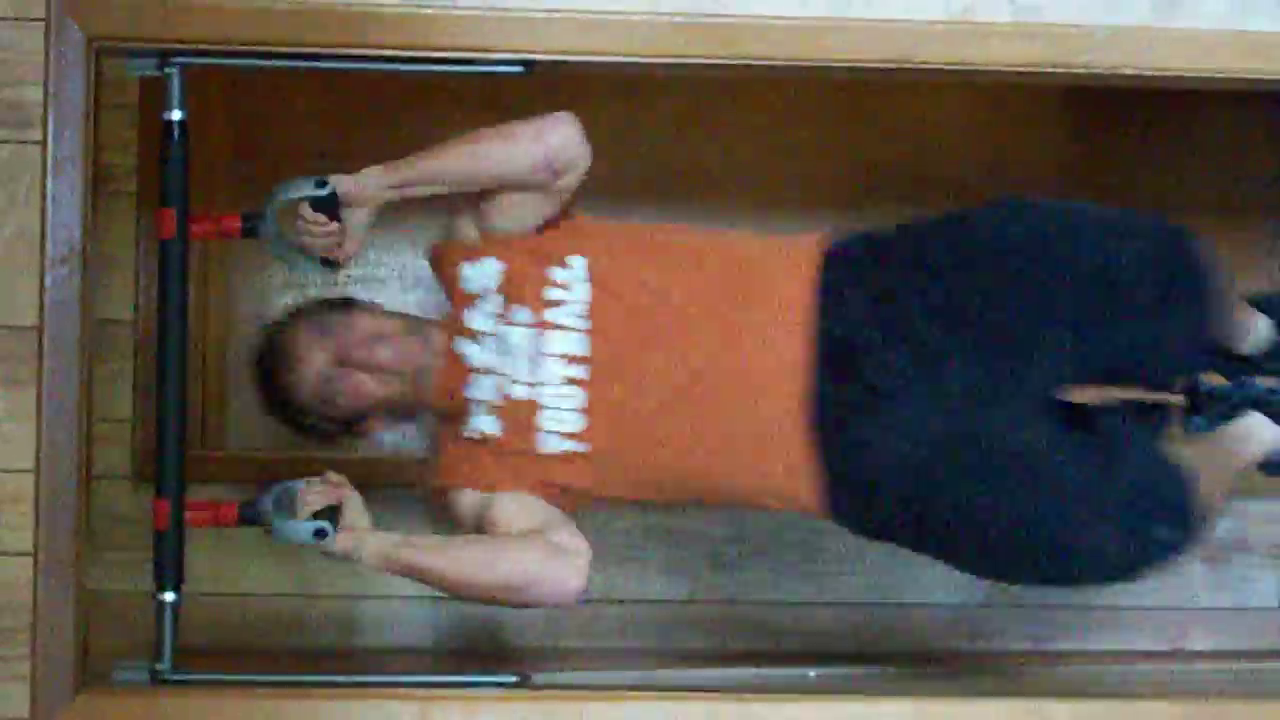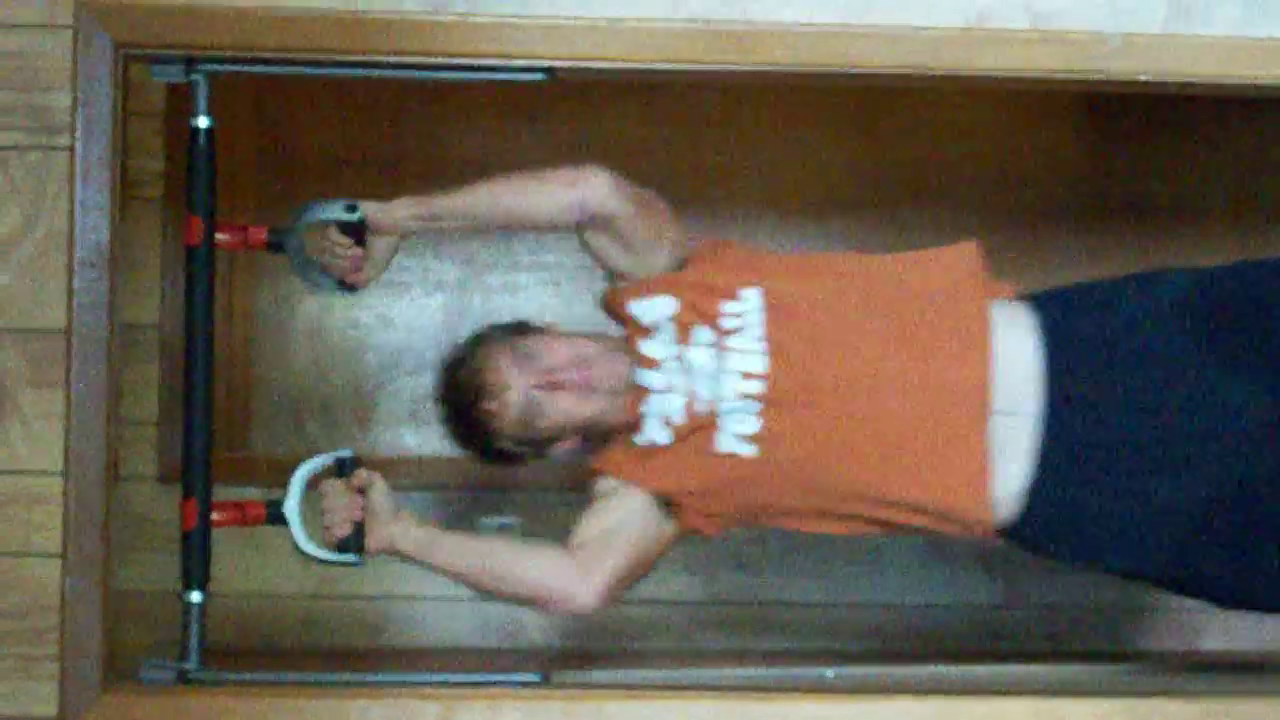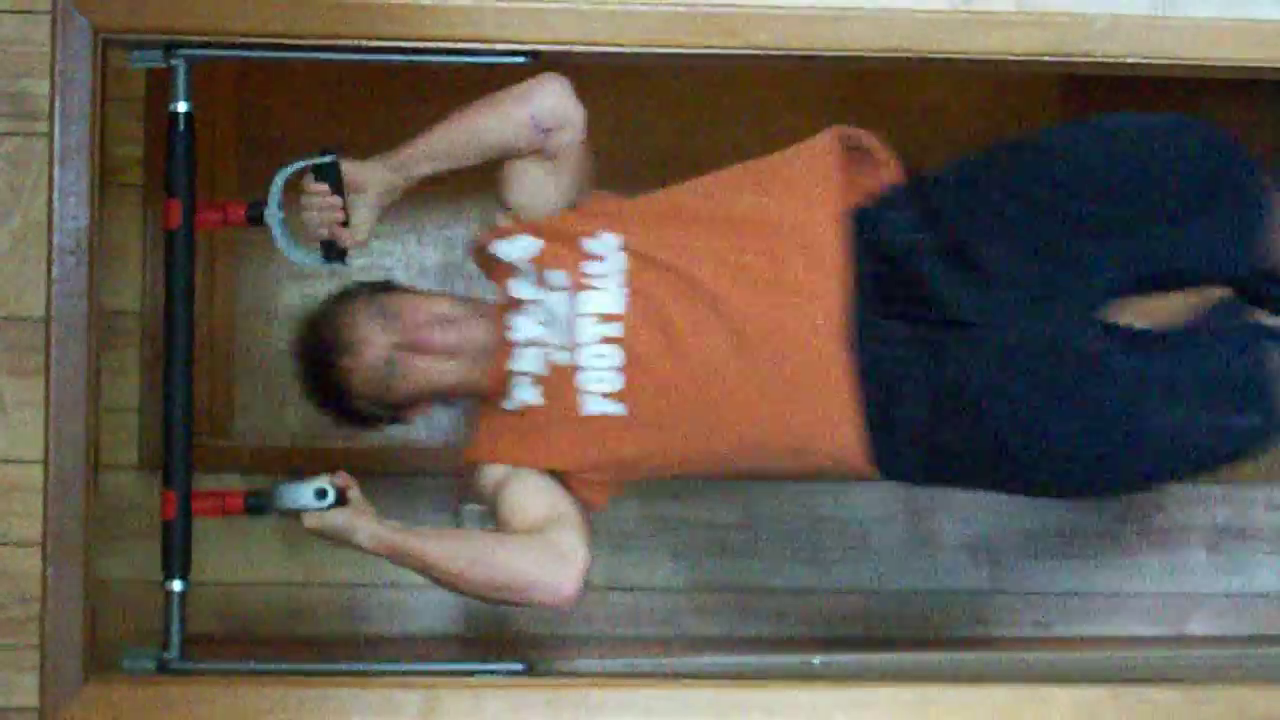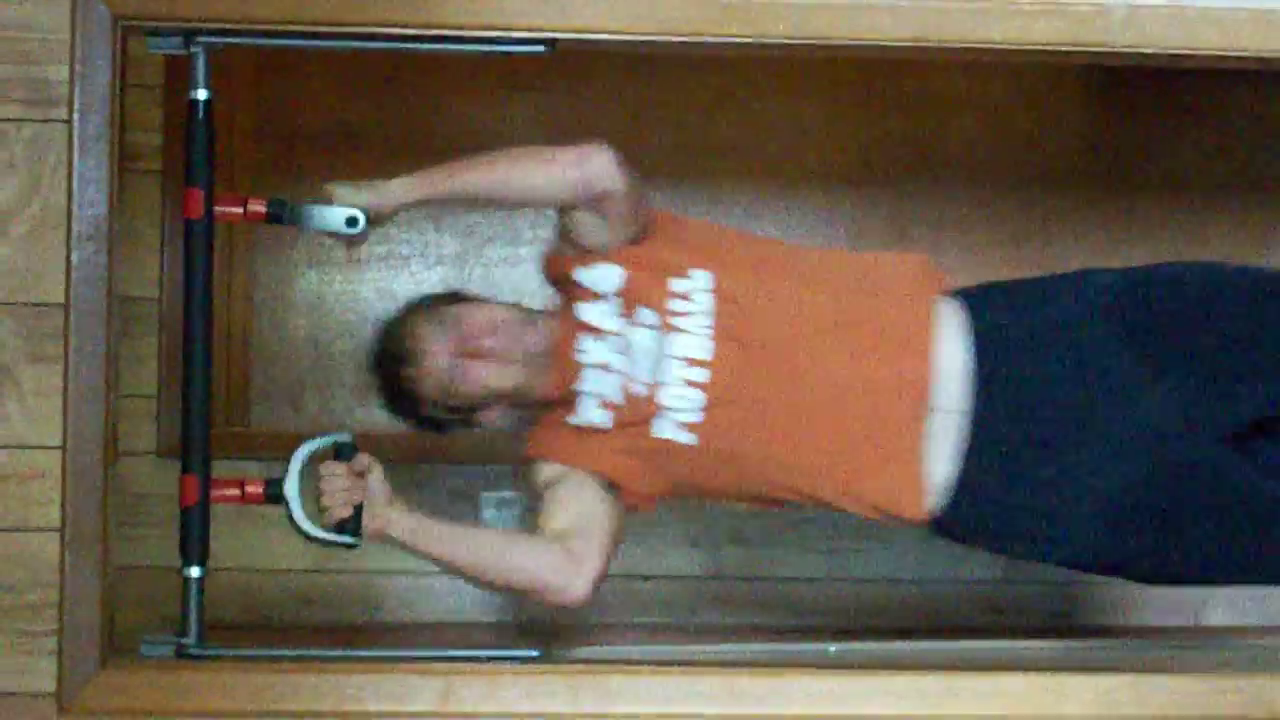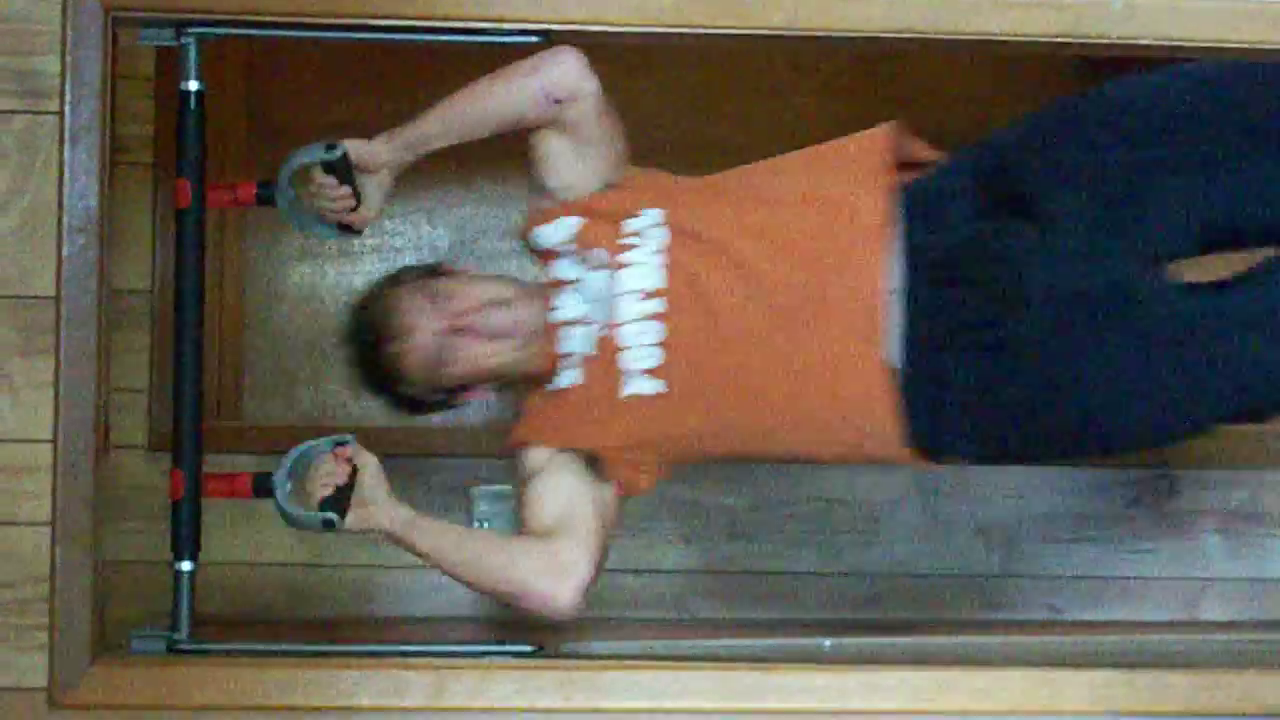
dt=1s
person 1, frame 1
left shoulder: (478, 259)
right shoulder: (480, 473)
left elbow: (561, 140)
right elbow: (555, 573)
left wrist: (376, 184)
right wrist: (371, 544)
left hip: (853, 296)
right hip: (854, 451)
left knee: (1112, 259)
right knee: (1122, 525)
person 1, frame 2
left shoulder: (653, 286)
right shoulder: (651, 478)
left elbow: (594, 187)
right elbow: (582, 581)
left wrist: (405, 212)
right wrist: (402, 535)
left hip: (1052, 338)
right hip: (1054, 494)
person 1, frame 3
left shoulder: (519, 238)
right shoulder: (516, 454)
left elbow: (551, 102)
right elbow: (555, 574)
left wrist: (387, 174)
right wrist: (375, 532)
left hip: (890, 245)
right hip: (899, 408)
left knee: (1193, 173)
right knee: (1188, 415)
person 1, frame 4
left shoulder: (590, 254)
right shoulder: (579, 453)
left elbow: (597, 168)
right elbow: (571, 574)
left wrist: (395, 190)
right wrist: (394, 522)
left hip: (961, 331)
right hip: (985, 482)
person 1, frame 5
left shoulder: (568, 222)
right shoulder: (563, 440)
left elbow: (565, 76)
right elbow: (557, 583)
left wrist: (392, 150)
right wrist: (388, 517)
left hip: (935, 228)
